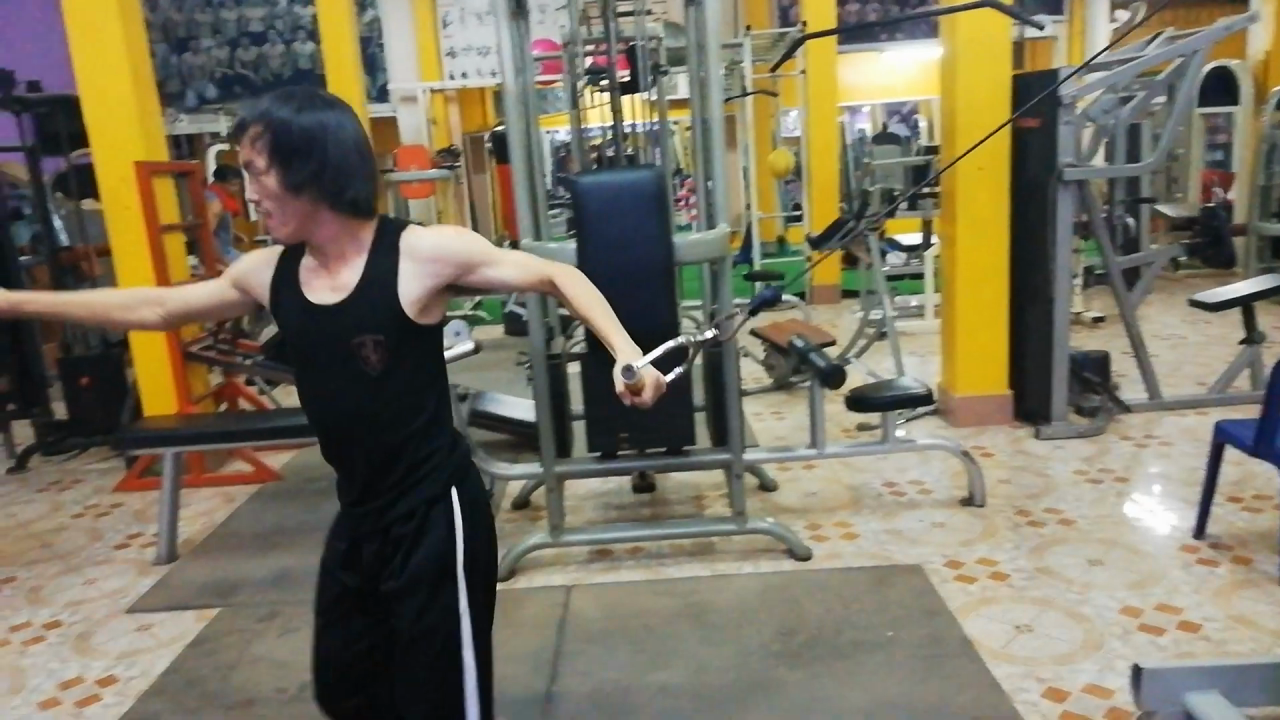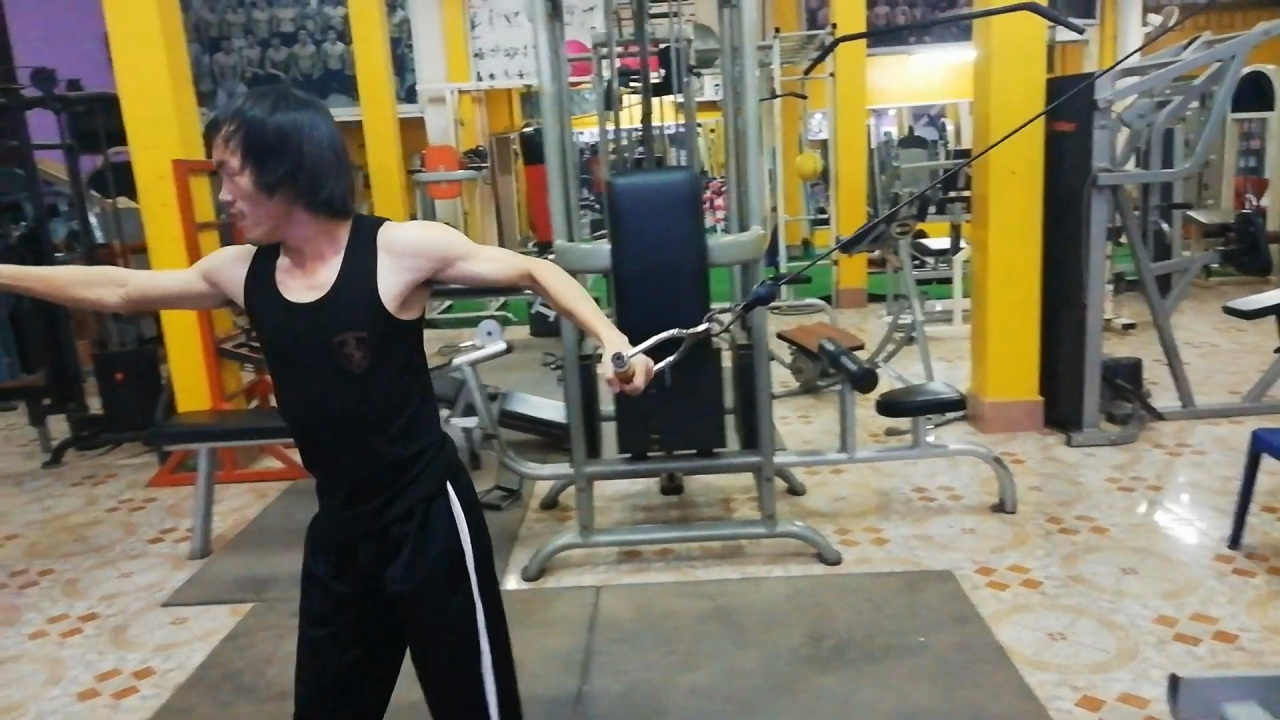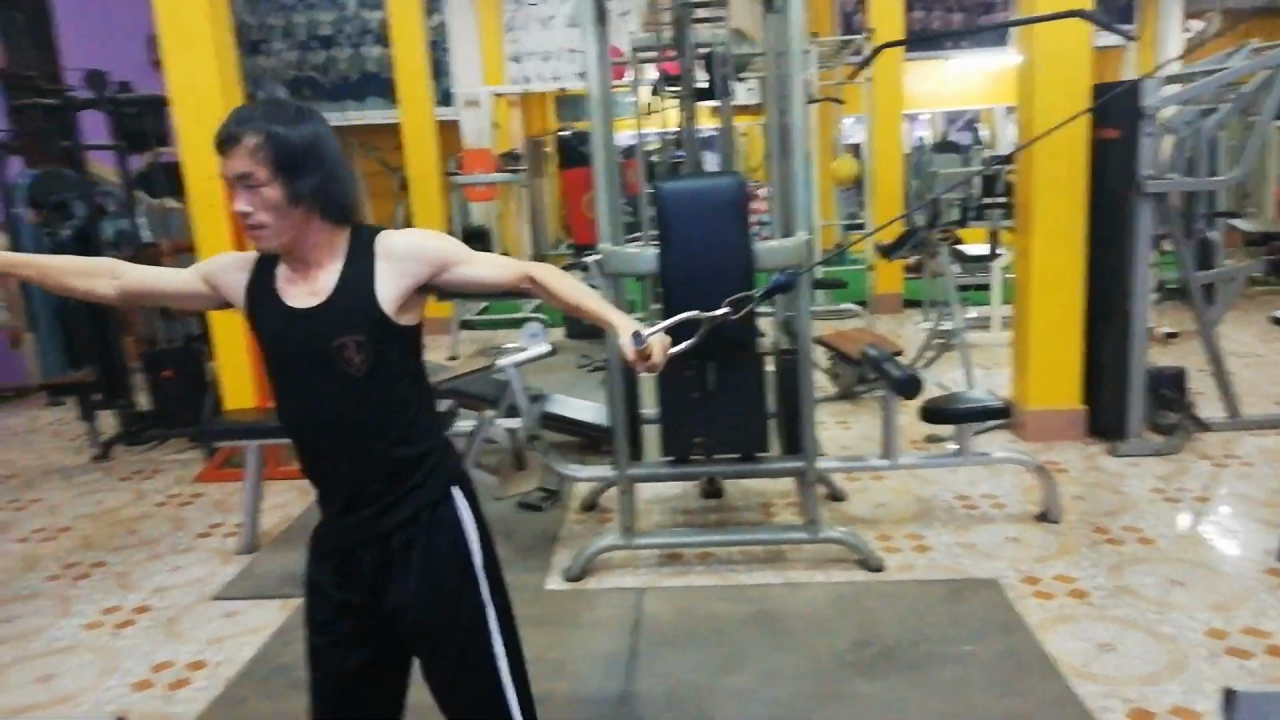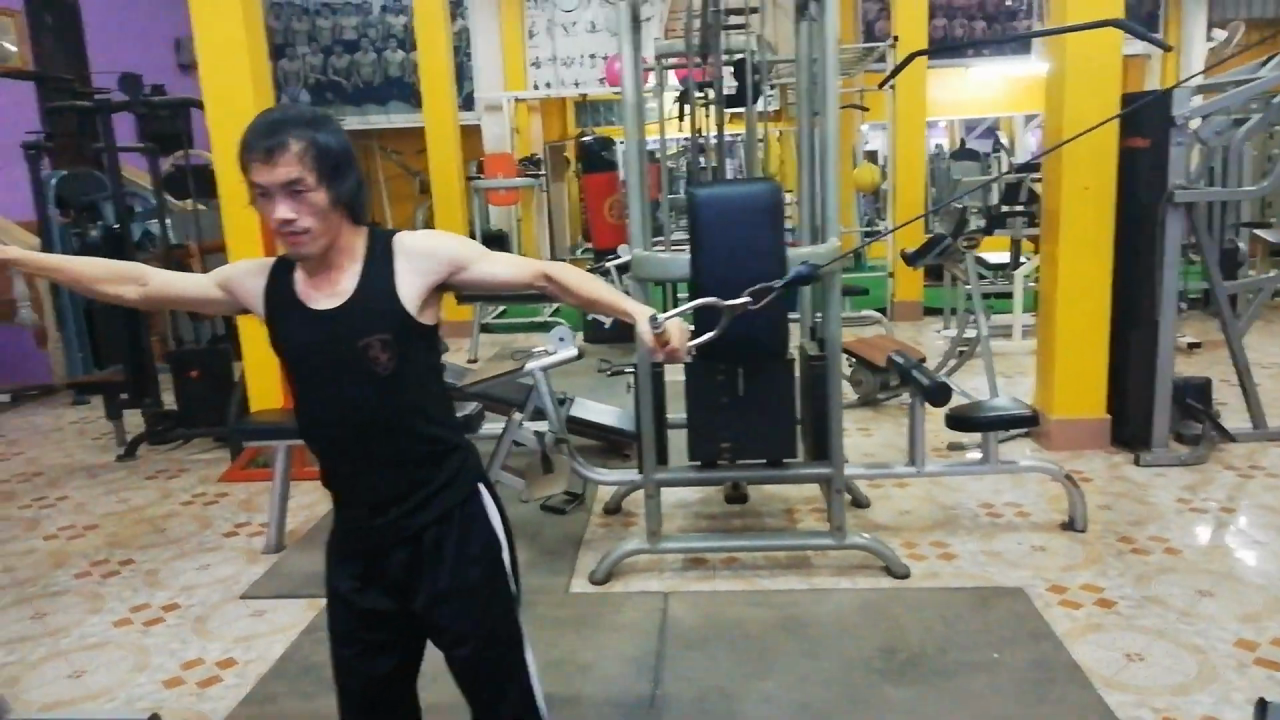
dt=0.2s
person 1, frame 1
left shoulder: (422, 254)
right shoulder: (267, 272)
left elbow: (554, 276)
right elbow: (156, 308)
left wrist: (624, 349)
left hip: (436, 514)
right hip: (361, 519)
person 1, frame 2
left shoulder: (400, 250)
right shoulder: (242, 271)
left elbow: (532, 272)
right elbow: (118, 289)
left wrist: (609, 337)
left hip: (427, 518)
right hip: (339, 528)
person 1, frame 3
left shoulder: (398, 257)
right shoulder: (243, 278)
left elbow: (528, 276)
right elbow: (113, 280)
left wrist: (620, 323)
left hip: (430, 524)
right hip: (341, 536)
person 1, frame 4
left shoulder: (417, 258)
right shoulder: (261, 285)
left elbow: (543, 274)
right elbow: (138, 285)
left wrist: (638, 312)
left hip: (453, 525)
right hip: (360, 540)
